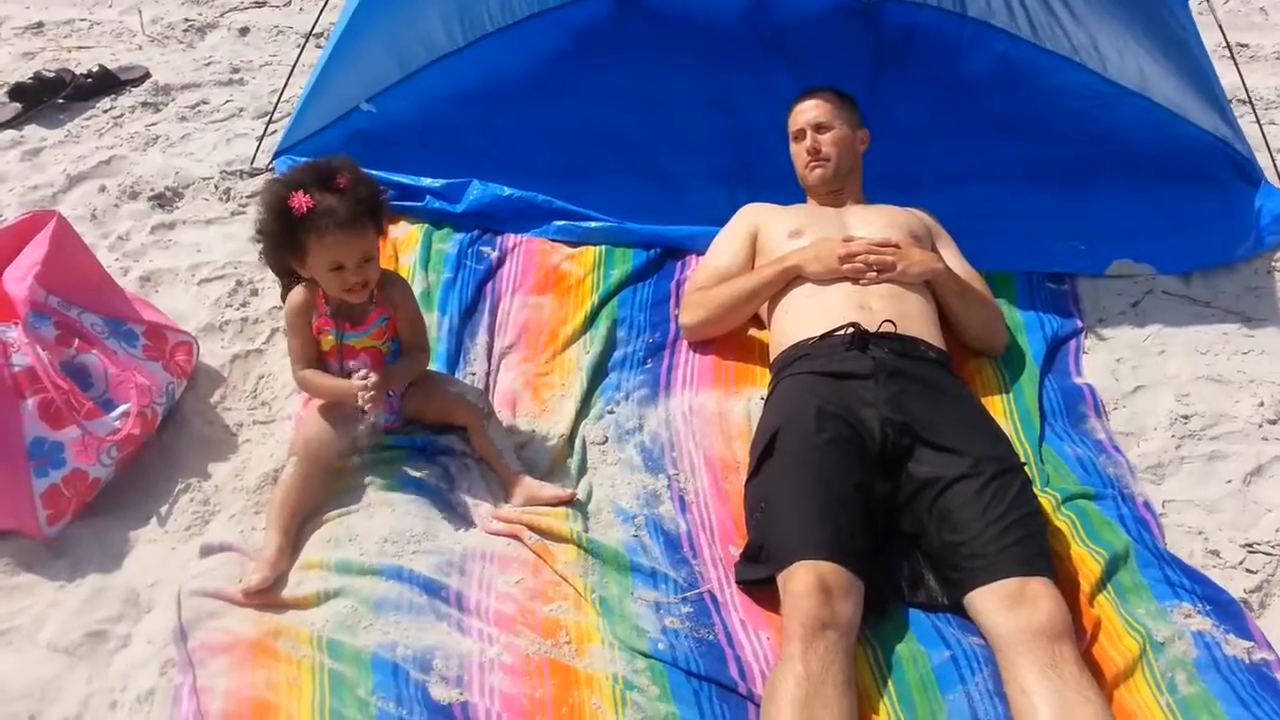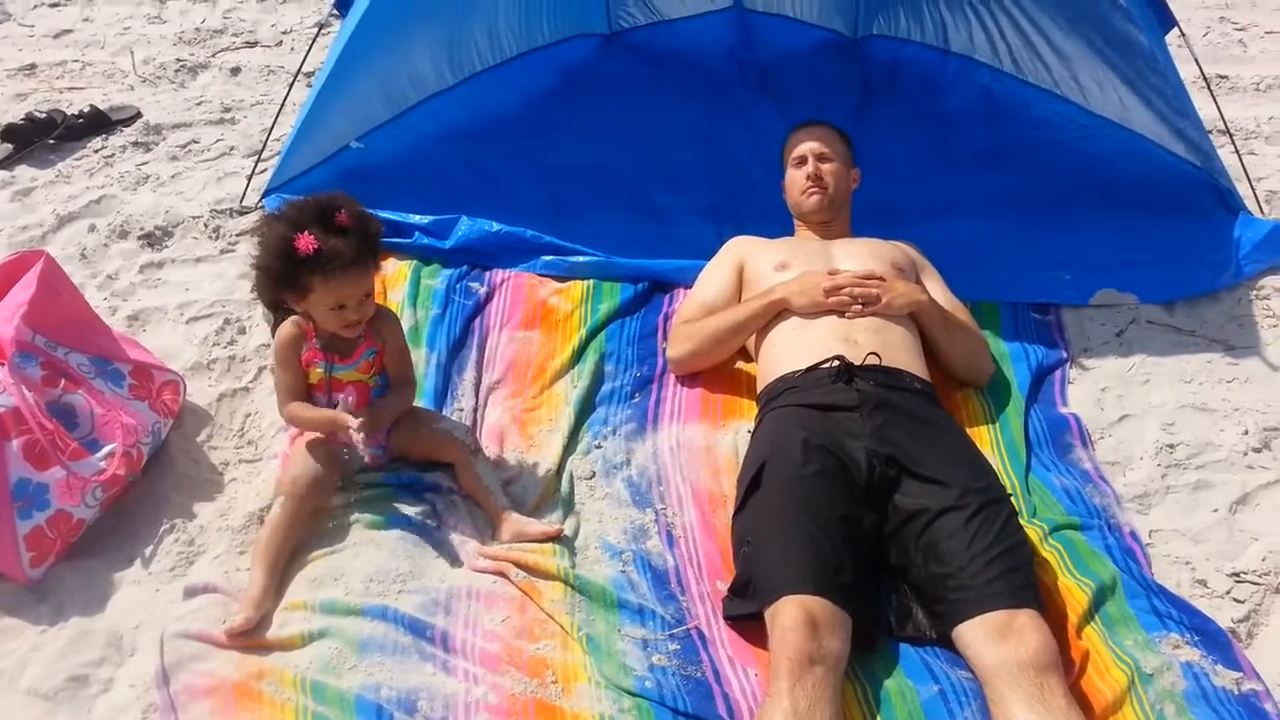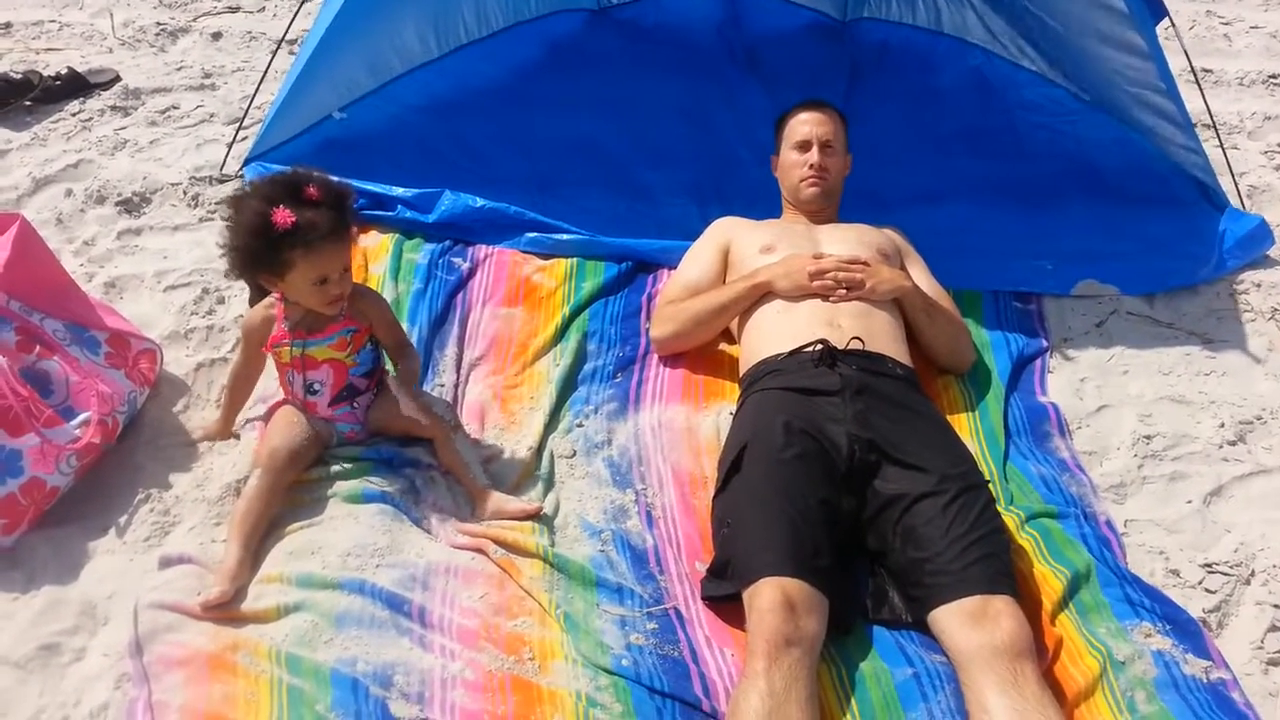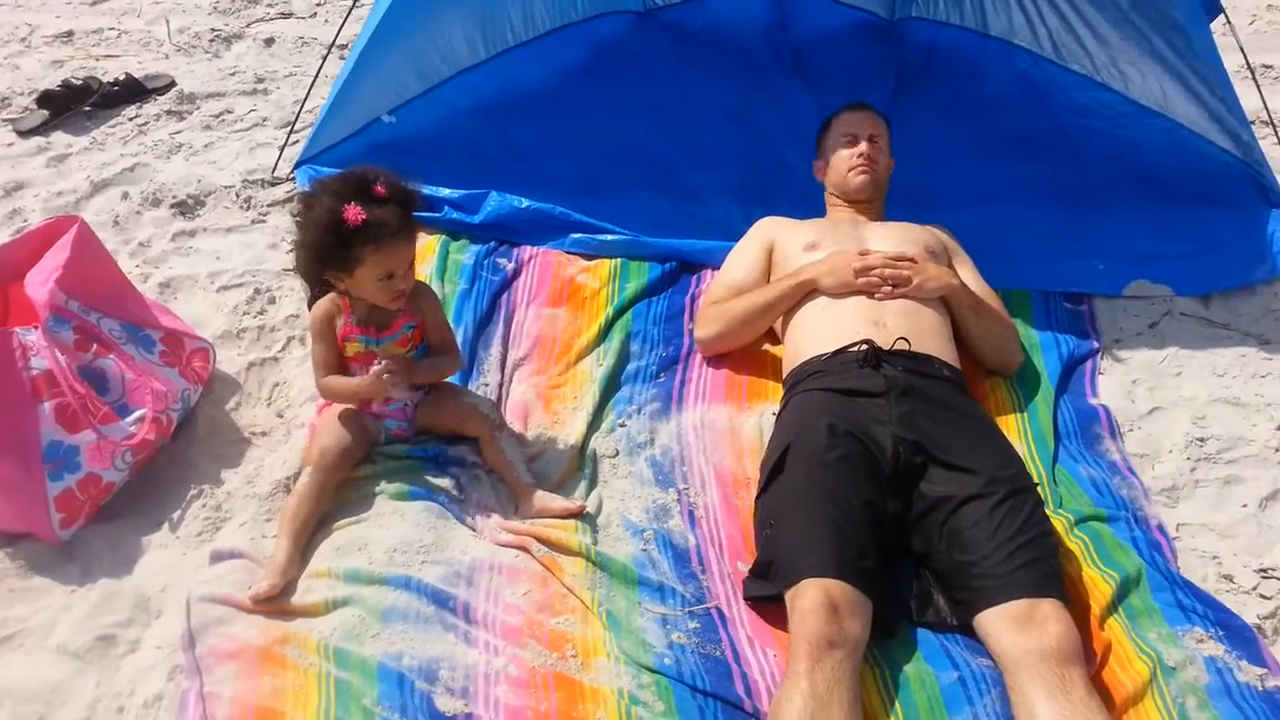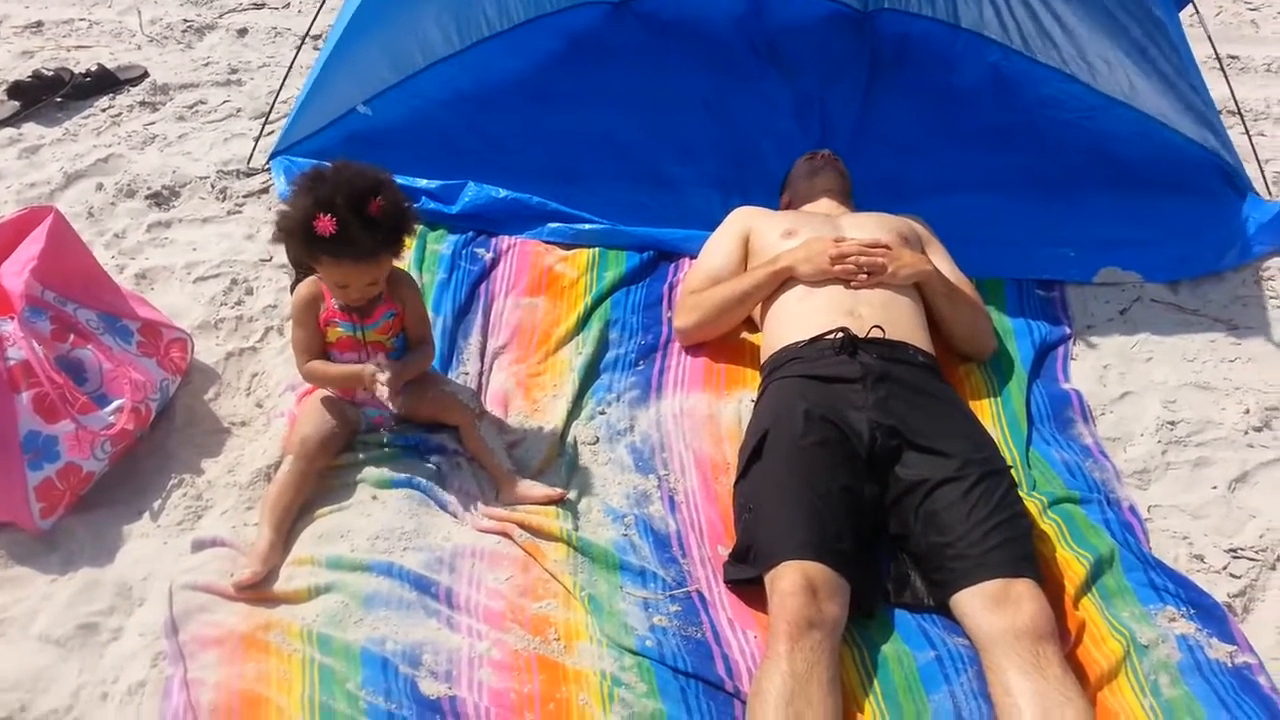
dt=1s
person 1, frame 1
left shoulder: (916, 220)
right shoulder: (761, 216)
left elbow: (993, 335)
right elbow: (693, 315)
left wrist: (933, 269)
right wrist: (796, 265)
left hip: (931, 388)
right hip: (817, 385)
left knee: (1037, 617)
right knee: (815, 609)
person 1, frame 2
left shoulder: (901, 254)
right shoulder: (748, 250)
left elbow: (979, 366)
right elbow: (681, 349)
left wrist: (917, 302)
right wrist: (782, 296)
left hip: (916, 419)
right hip: (803, 418)
left knee: (1025, 651)
right knee: (804, 644)
person 1, frame 3
left shoulder: (887, 240)
right shoulder: (734, 231)
left elbow: (960, 354)
right elbow: (664, 329)
left wrist: (902, 289)
right wrist: (768, 280)
left hip: (898, 406)
right hip: (786, 402)
left knee: (1000, 637)
right knee: (781, 627)
person 1, frame 4
left shoulder: (934, 238)
right shoulder: (777, 230)
left elbow: (1008, 354)
right elbow: (708, 330)
left wrist: (949, 285)
right wrist: (812, 277)
left hip: (945, 406)
right hip: (829, 401)
left knee: (1048, 640)
right knee: (822, 628)
person 1, frame 5
left shoulder: (907, 227)
right shoulder: (754, 220)
left elbow: (982, 340)
right elbow: (688, 319)
left wrist: (923, 272)
right wrist: (788, 265)
left hip: (919, 391)
right hip: (807, 388)
left knee: (1023, 620)
right knee: (801, 609)
person 2, frame 1
left shoulder: (394, 290)
right shoulder: (301, 304)
left elbow: (419, 353)
right elbow: (304, 373)
left wrist: (383, 381)
right wrist: (351, 390)
left hip: (402, 388)
right hip: (338, 401)
left knee: (473, 404)
right knee: (306, 454)
left ankle: (517, 481)
right ankle: (276, 548)
person 2, frame 2
left shoulder: (383, 323)
right shoulder: (292, 337)
left elbow: (405, 387)
right elbow: (290, 406)
left wrist: (373, 419)
right wrist: (340, 421)
left hip: (389, 424)
right hip: (326, 436)
left knee: (460, 440)
right knee: (294, 489)
left ankle: (504, 517)
right ankle: (260, 588)
person 2, frame 3
left shoulder: (365, 303)
right shoulder: (262, 321)
left elbow: (402, 349)
right elbow: (244, 373)
left wrist: (406, 386)
right wrist: (223, 423)
left hip: (372, 402)
right hip: (307, 415)
left knee: (440, 421)
right knee: (271, 462)
left ankle: (483, 495)
right ankle: (235, 560)
person 2, frame 4
left shoulder: (421, 299)
right shoulder: (327, 314)
left elbow: (451, 358)
right elbow: (326, 383)
left wrist: (409, 371)
right wrist: (371, 384)
left hip: (420, 399)
right hip: (357, 408)
left knee: (487, 418)
right knee: (321, 462)
left ankle: (527, 494)
right ankle: (286, 554)
person 2, frame 5
left shoulder: (402, 286)
right shoulder: (308, 297)
left elbow: (425, 347)
right elbow: (309, 365)
left wrist: (399, 373)
right wrist: (363, 374)
left hip: (401, 385)
right hip: (338, 394)
left knee: (467, 406)
right knee: (302, 449)
left ankle: (507, 482)
right ankle: (268, 542)
